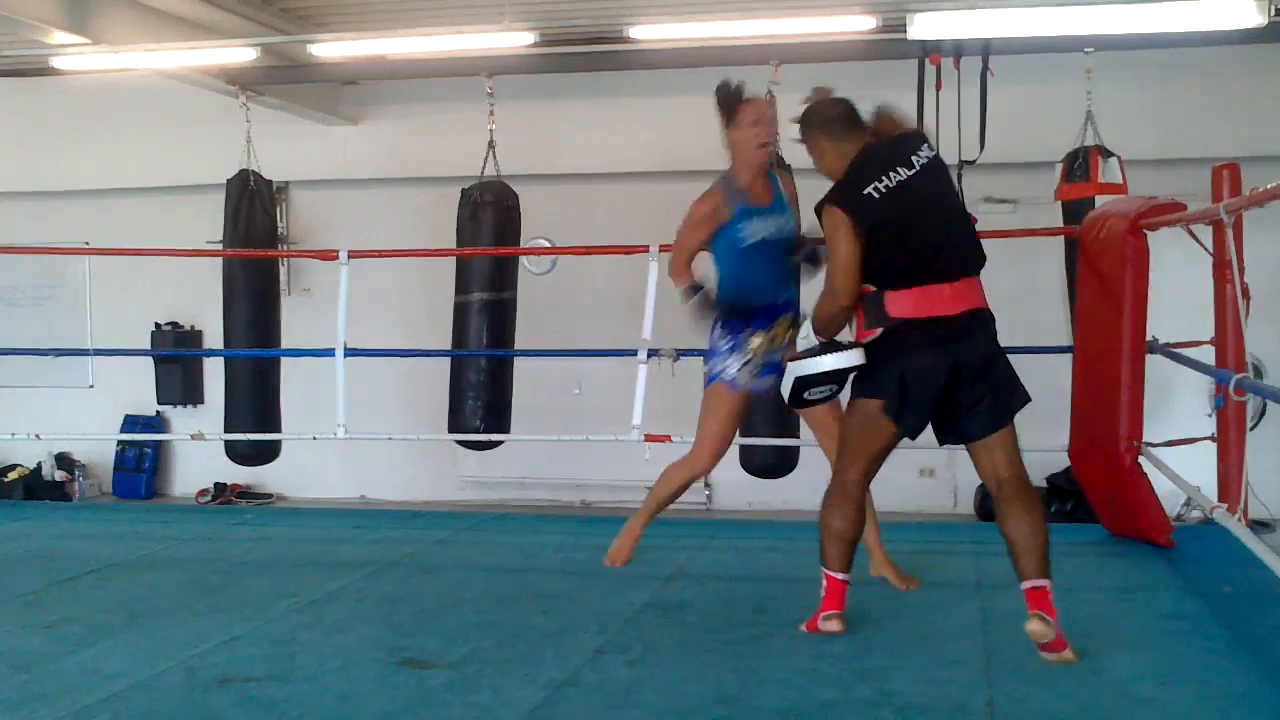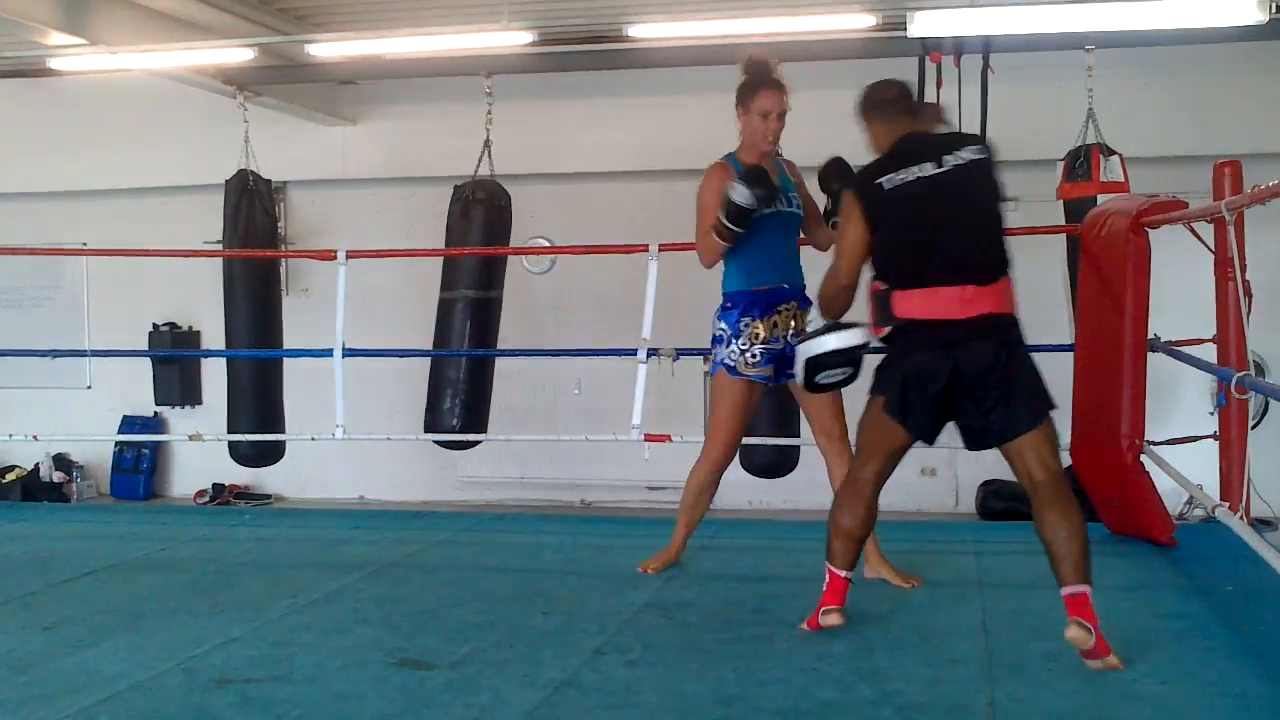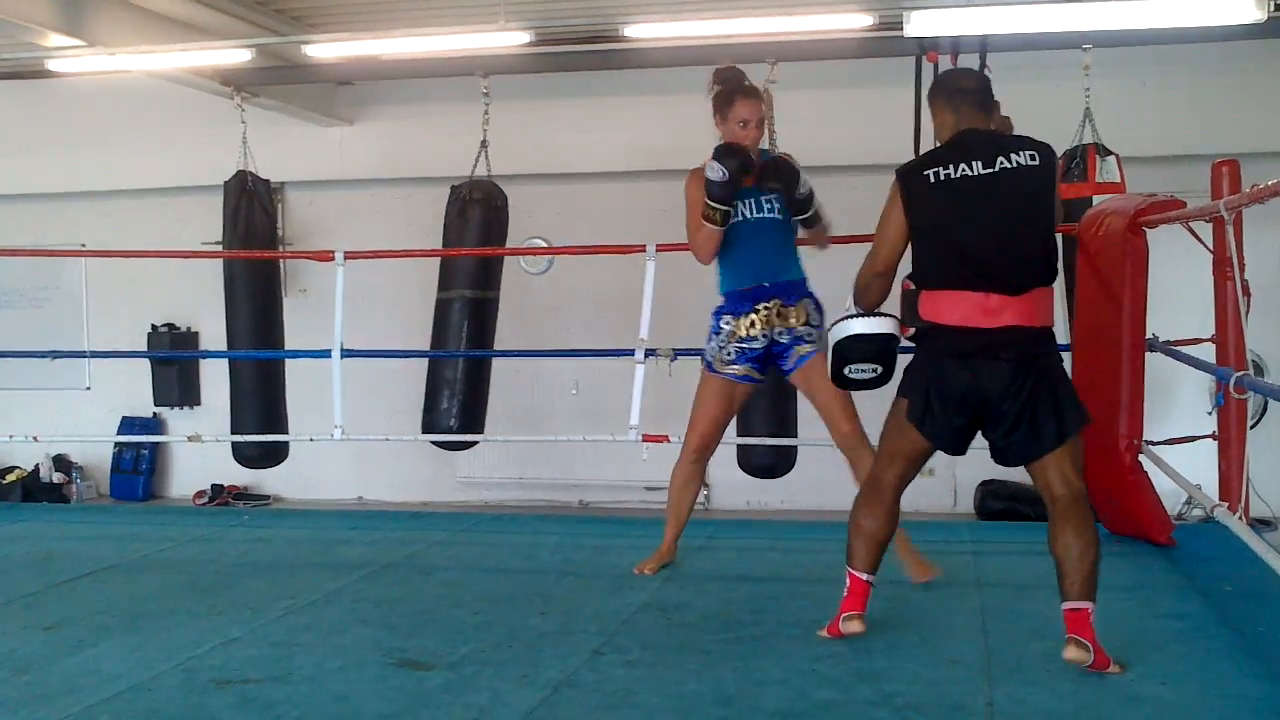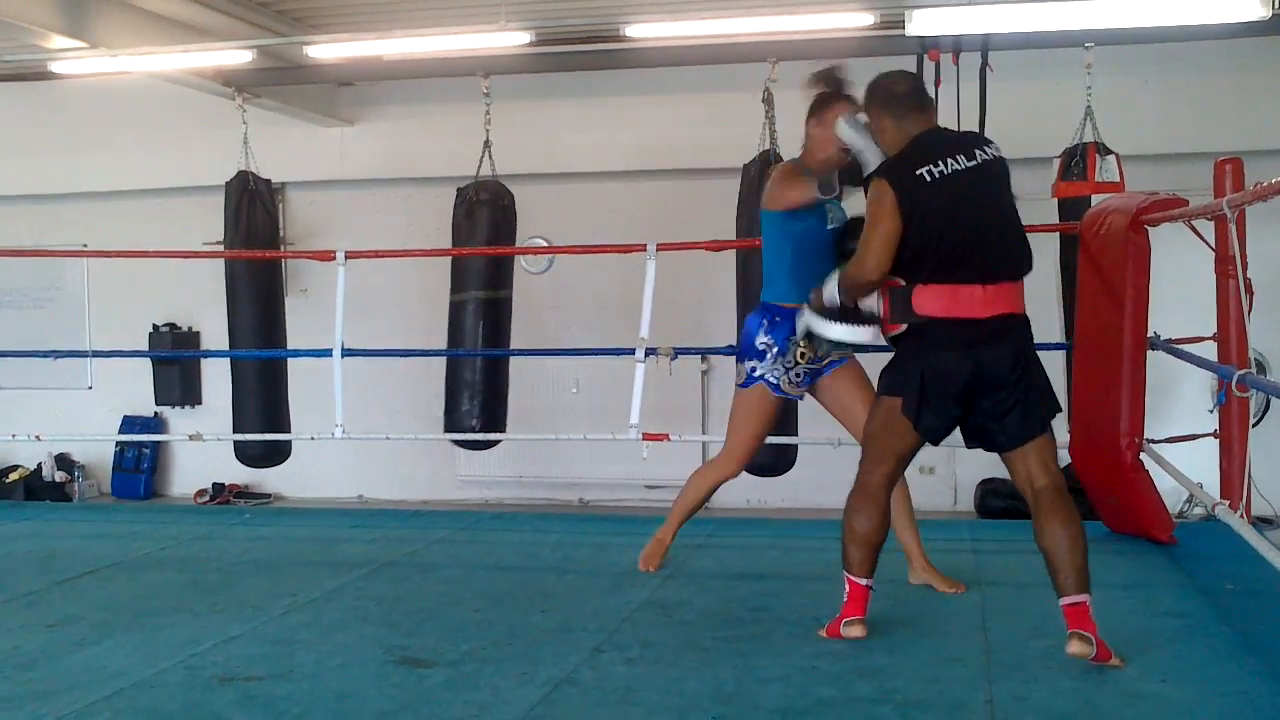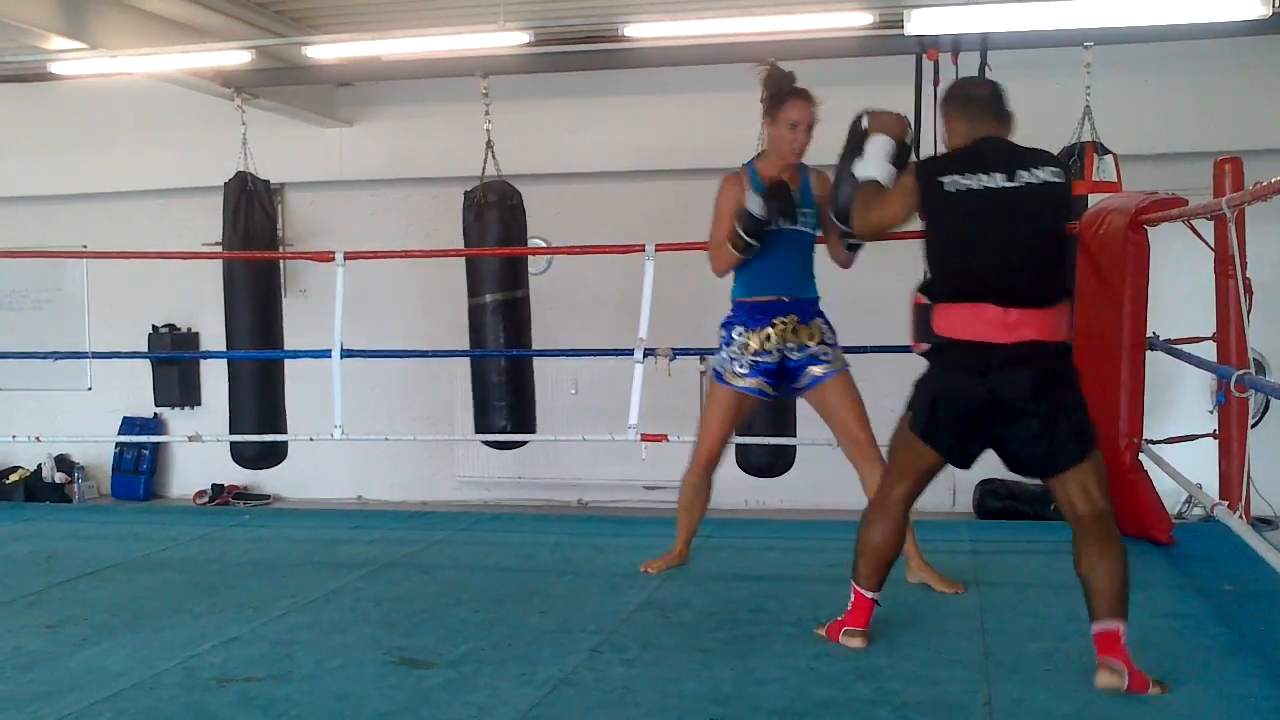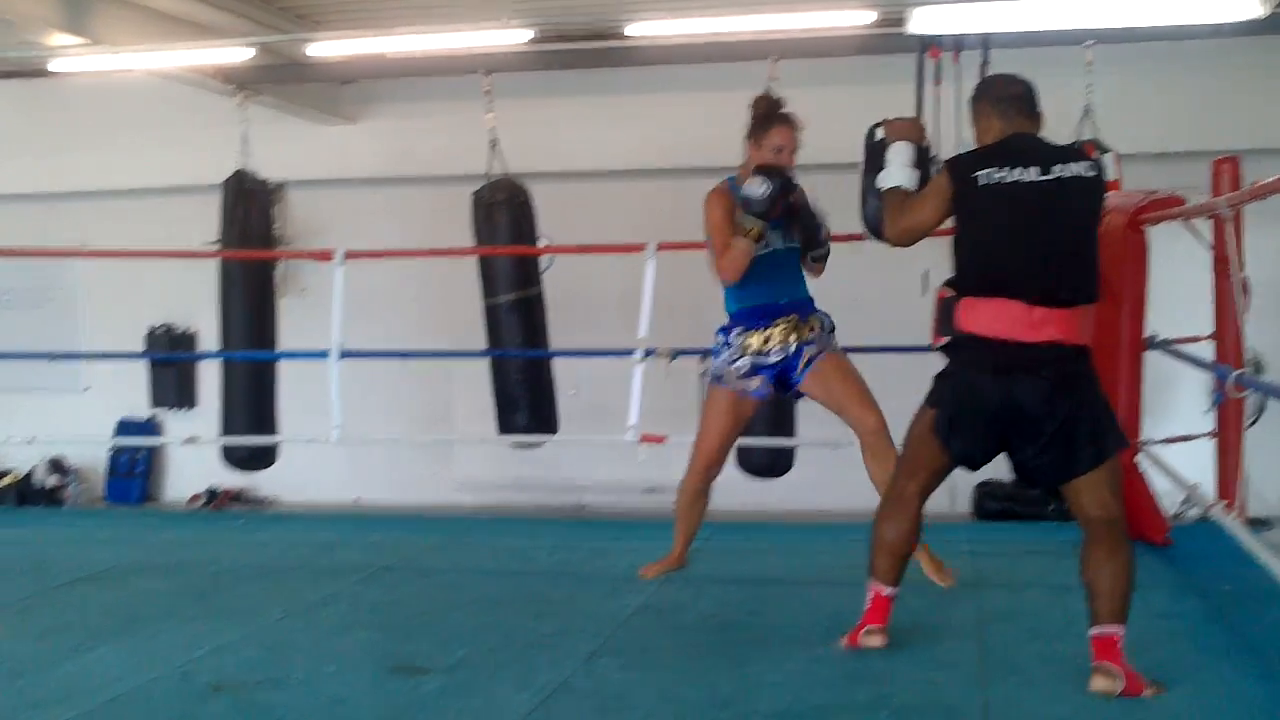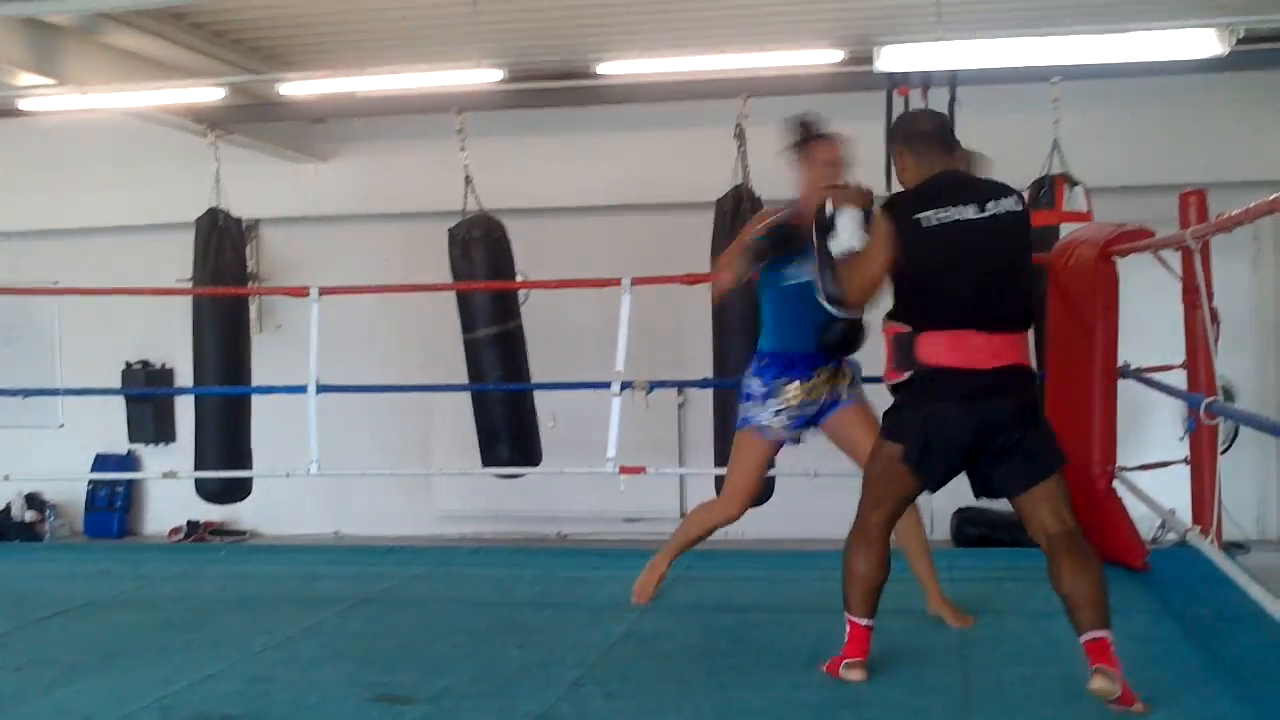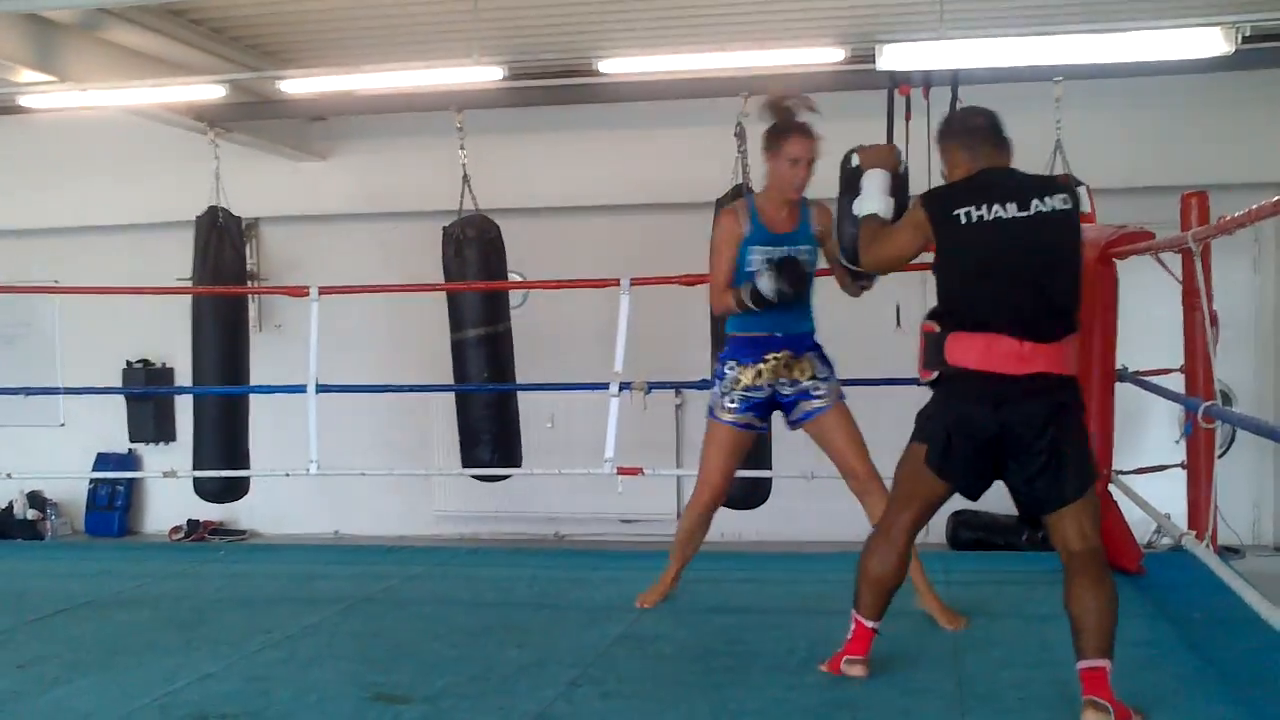
dt=0.3s
person 1, frame 1
left shoulder: (841, 204)
right shoulder: (917, 148)
left elbow: (840, 301)
left wrist: (812, 335)
left hip: (902, 346)
right hip: (970, 336)
left knee: (849, 478)
right knee: (1008, 480)
left ankle: (830, 607)
right ankle: (1042, 610)
person 1, frame 2
left shoulder: (867, 187)
right shoulder: (976, 152)
left elbow: (842, 282)
left wrist: (826, 317)
left hip: (918, 345)
right hip: (992, 340)
left knee: (864, 476)
right knee: (1045, 479)
left ankle: (831, 602)
right ankle: (1082, 617)
person 1, frame 3
left shoulder: (915, 177)
right shoulder: (1040, 158)
left elbow: (877, 271)
left wrist: (861, 318)
left hip: (944, 352)
right hip: (1022, 352)
left knee: (885, 479)
right knee: (1066, 495)
left ankle: (852, 608)
right ankle: (1081, 632)
person 1, frame 4
left shoulder: (893, 178)
right shoulder: (987, 151)
left elbow: (868, 273)
left wrist: (834, 293)
right wrist: (859, 140)
left hip: (931, 346)
right hip: (1004, 341)
left knee: (874, 479)
right knee: (1045, 486)
left ankle: (852, 612)
right ankle: (1081, 625)
person 1, frame 5
left shoulder: (934, 175)
right shoulder: (1054, 173)
left elbow: (864, 218)
left wrist: (877, 145)
left hip: (959, 365)
right hip: (1039, 367)
left knee: (893, 492)
right knee: (1093, 513)
left ankle: (854, 619)
right ankle: (1112, 656)
person 1, frame 6
left shoulder: (965, 172)
right shoulder: (1088, 172)
left elbow: (898, 227)
left wrist: (900, 152)
left hip: (979, 363)
right hip: (1060, 368)
left knee: (907, 486)
right knee: (1103, 516)
left ankle: (874, 619)
right ankle: (1109, 658)
person 1, frame 7
left shoulder: (901, 214)
right shoulder: (1009, 201)
left elbow: (853, 289)
left hip: (934, 394)
right hip: (1010, 391)
left knee: (873, 519)
right knee: (1059, 532)
left ankle: (853, 652)
right ankle: (1103, 662)
person 1, frame 8
left shoulder: (941, 207)
right shoulder: (1064, 198)
left elbow: (873, 256)
left wrist: (875, 179)
left hip: (966, 395)
right hip: (1047, 399)
left knee: (898, 521)
right knee: (1082, 546)
left ankle: (856, 649)
person 2, frame 1
left shoulder: (783, 181)
right shoulder: (720, 198)
left elbow: (792, 245)
right elbow: (679, 259)
right wrist: (701, 300)
left hip: (789, 326)
right hip: (742, 336)
left knee: (840, 442)
right knee: (706, 457)
left ankle: (877, 557)
right ankle: (633, 529)
person 2, frame 2
left shoulder: (787, 170)
right shoulder: (720, 174)
left elbow: (821, 240)
right elbow: (707, 255)
right wrist: (736, 210)
left hip: (797, 314)
right hip: (745, 318)
left knee: (835, 440)
right knee: (719, 451)
left ankle: (872, 558)
right ankle: (675, 545)
person 2, frame 3
left shoulder: (779, 167)
right shoulder: (706, 174)
left elbow: (818, 237)
right elbow: (703, 252)
left wrist: (799, 199)
right wrist: (716, 192)
left hip: (797, 314)
right hip: (737, 319)
left knee: (852, 435)
right knee: (698, 444)
left ankle: (904, 548)
right ankle: (667, 544)
person 2, frame 4
left shoulder: (826, 182)
right shoulder: (788, 177)
right elbow: (811, 189)
left hip: (820, 334)
right hip: (777, 332)
right knee: (734, 461)
left ankle: (919, 564)
right ankle: (664, 536)
person 2, frame 5
left shoulder: (817, 181)
right shoulder: (739, 182)
left elbow: (843, 259)
right elbow: (719, 263)
right wrist: (754, 216)
left hip: (807, 328)
right hip: (749, 329)
left knee: (864, 446)
right knee: (705, 457)
left ankle: (913, 563)
right ankle: (681, 547)
person 2, frame 6
left shoulder: (791, 193)
right shoulder: (722, 198)
left elbow: (815, 268)
right elbow: (728, 273)
left wrist: (815, 237)
right wrist: (757, 210)
left hip: (804, 329)
right hip: (746, 338)
left knee: (872, 426)
right knee: (704, 462)
left ankle: (914, 546)
right ankle: (678, 552)
person 2, frame 7
left shoulder: (844, 221)
right shoulder: (774, 225)
right elbow: (720, 285)
left wrist: (849, 320)
right wrist: (758, 250)
left hip: (832, 374)
right hip: (776, 379)
right knee: (733, 504)
left ankle: (934, 596)
right ankle: (662, 560)
person 2, frame 8
left shoulder: (818, 217)
right shoulder: (734, 217)
left elbow: (854, 289)
right elbow: (717, 301)
right wrist: (758, 292)
left hip: (804, 365)
right hip: (744, 367)
left knee: (866, 478)
right knee: (708, 494)
left ankle: (927, 596)
right ankle: (670, 575)
